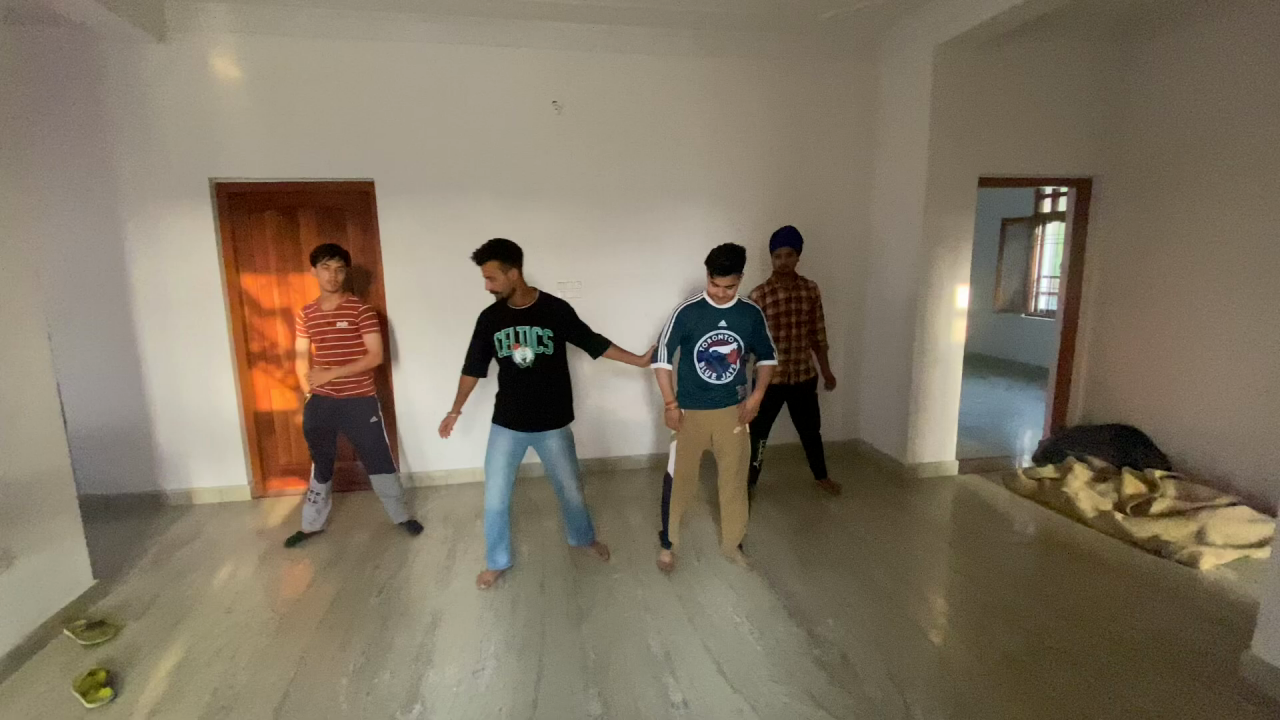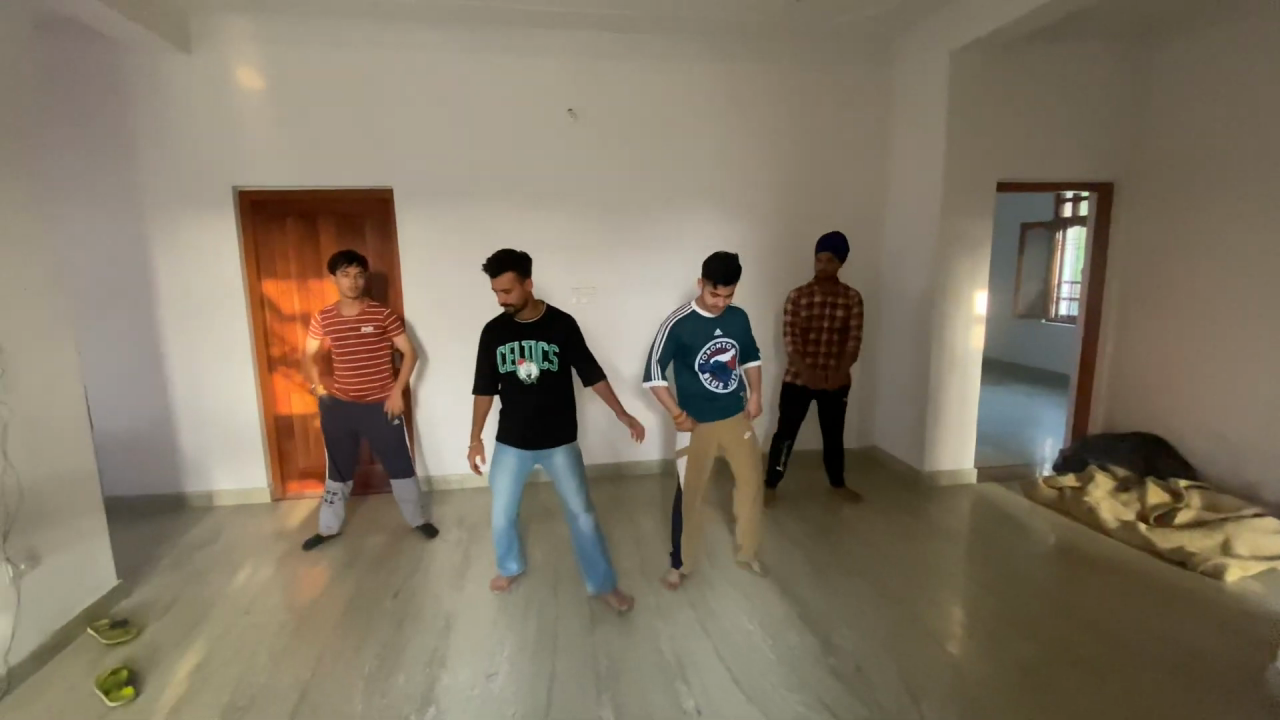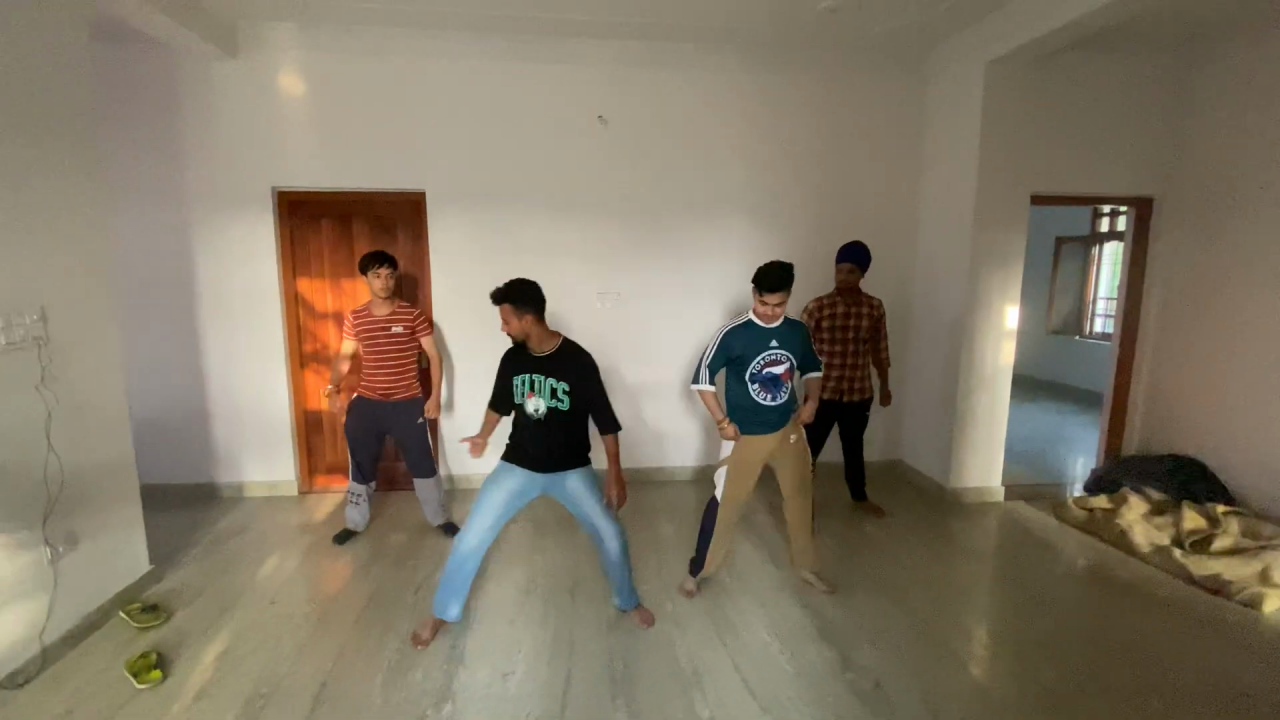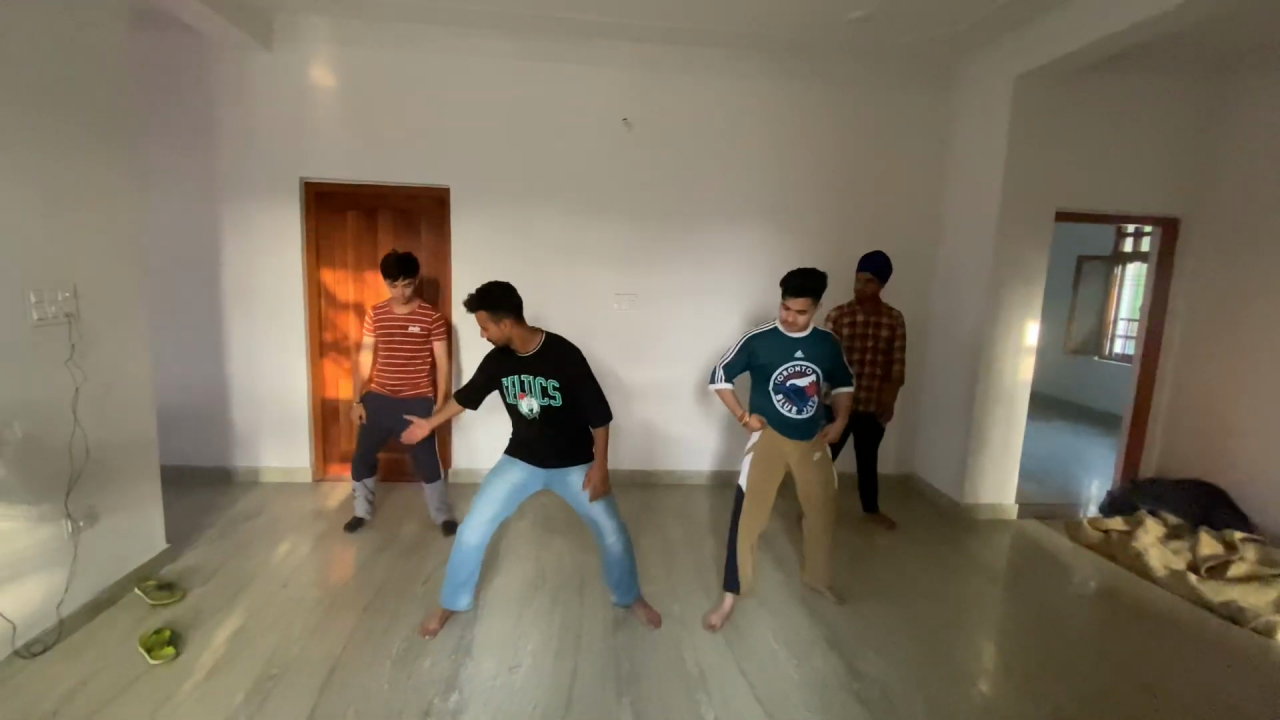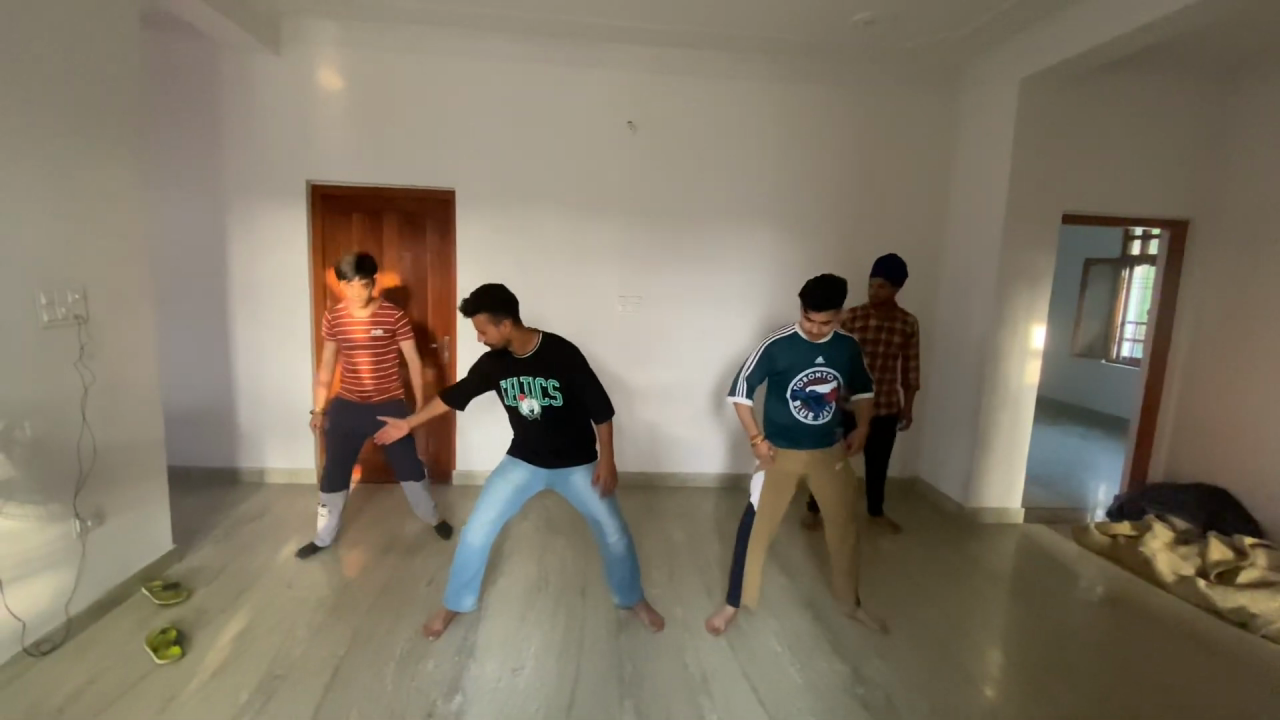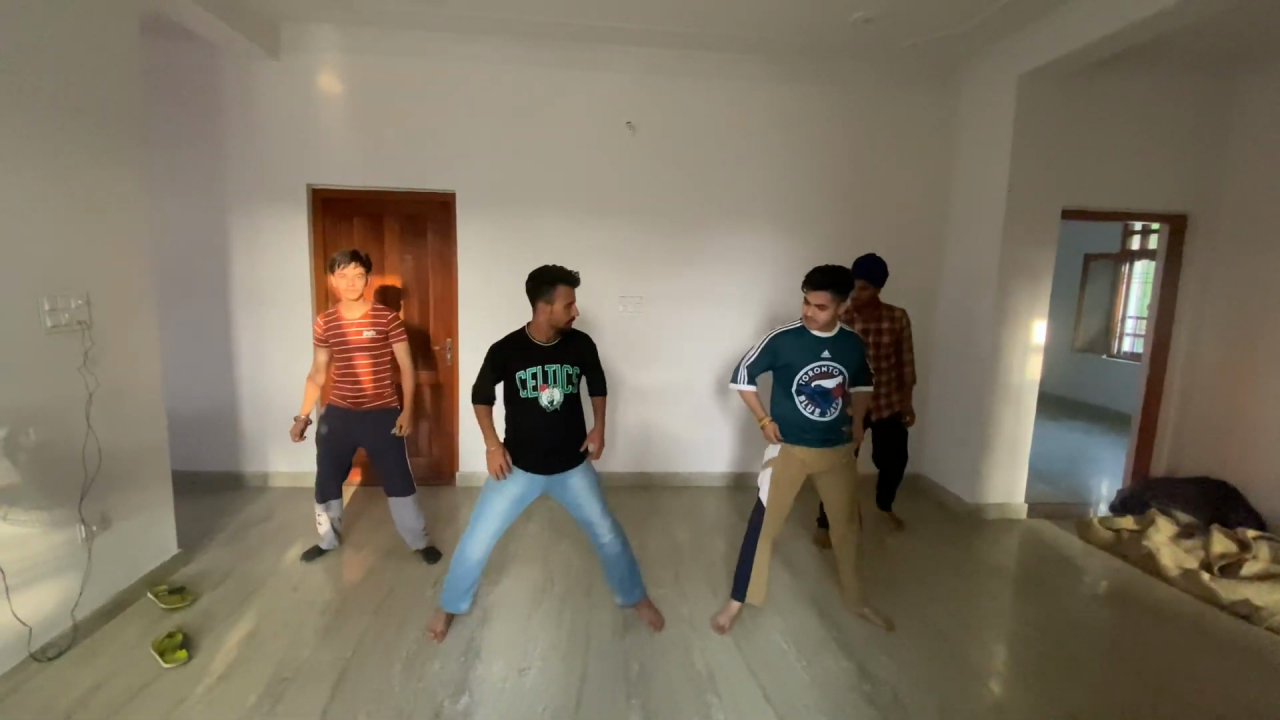
dt=0.5s
person 1, frame 1
left shoulder: (556, 310)
right shoulder: (489, 319)
left elbow: (593, 343)
right elbow: (473, 368)
left wrist: (638, 360)
right wrist: (456, 410)
left hip: (552, 422)
right hip: (507, 423)
left knee: (570, 488)
right knee: (496, 497)
left ankle: (583, 537)
right ankle: (497, 562)
person 1, frame 2
left shoulder: (562, 325)
right shoulder: (493, 331)
left elbow: (591, 374)
right elbow: (484, 389)
left wrist: (622, 414)
right wrist: (475, 437)
left hip: (559, 441)
right hip: (511, 441)
left knee: (581, 513)
right knee: (501, 515)
left ankle: (604, 585)
right ankle: (510, 567)
person 1, frame 3
left shoulder: (577, 361)
right shoulder: (512, 359)
left elbow: (606, 421)
left wrist: (615, 474)
right wrist: (485, 433)
left hip: (570, 469)
right hip: (518, 466)
left knee: (610, 534)
right knee: (472, 536)
left ankle: (628, 602)
right ankle: (443, 613)
person 1, frame 4
left shoulder: (564, 355)
right shoulder: (497, 360)
left elbow: (598, 414)
right elbow: (468, 395)
left wrist: (600, 466)
right wrist: (430, 424)
left hip: (572, 463)
right hip: (521, 460)
left knee: (611, 531)
right knee: (473, 529)
left ankle: (630, 598)
right ankle: (451, 604)
person 1, frame 5
left shoulder: (563, 353)
right shoulder: (491, 363)
left elbow: (601, 408)
right elbow: (454, 396)
left wrist: (606, 460)
right wrist: (408, 423)
left hip: (576, 463)
right hip: (523, 460)
left knee: (613, 532)
right knee: (477, 530)
left ankle: (633, 599)
right ankle: (453, 605)
person 1, frame 6
left shoulder: (580, 345)
right shoulder: (505, 351)
left elbow: (597, 384)
right elbow: (481, 397)
left wrist: (599, 428)
right wrist: (492, 445)
left hip: (572, 464)
right hip: (518, 465)
left knee: (607, 534)
right knee: (477, 539)
left ankle: (635, 598)
right ankle: (451, 607)
person 2, frame 1
left shoulder: (751, 314)
right shoulder: (687, 311)
left elbow: (768, 357)
right elbow: (662, 357)
left wrist: (756, 395)
right wrist: (670, 403)
left hip: (733, 409)
right hip: (690, 411)
left knee: (735, 478)
right knee: (680, 477)
left ankle: (732, 544)
right ankle: (669, 543)
person 2, frame 2
left shoulder: (739, 318)
right shoulder: (677, 324)
left elbow: (751, 357)
right elbow: (654, 373)
left wrist: (755, 395)
right wrist: (677, 414)
left hip: (738, 417)
right hip: (697, 423)
left knee: (751, 482)
right knee: (690, 493)
left ankle: (747, 552)
right ankle: (680, 562)
person 2, frame 3
left shoulder: (799, 331)
right shoulder: (734, 333)
left elbow: (812, 369)
right elbow: (702, 377)
left wrist: (812, 402)
right wrist: (721, 421)
left hip: (788, 430)
right hip: (745, 434)
left knee: (800, 497)
right knee: (725, 503)
left ankle: (806, 566)
right ankle: (697, 571)
person 2, frame 4
left shoulder: (827, 343)
right shoulder: (757, 340)
left elbow: (843, 384)
right elbow: (720, 377)
left wrist: (840, 420)
right wrist: (743, 416)
left hip: (813, 440)
right hip: (769, 437)
left knee: (821, 512)
right knee: (748, 513)
left ankle: (817, 578)
right ankle: (730, 597)
person 2, frame 5
left shoulder: (848, 347)
right shoulder: (777, 345)
left elbow: (862, 390)
right elbow: (740, 389)
left wrist: (862, 428)
right wrist: (756, 438)
left hip: (829, 451)
right hip: (781, 450)
left knee: (844, 525)
right knee: (756, 524)
left ankle: (850, 602)
right ankle: (732, 604)
person 2, frame 6
left shoulder: (853, 344)
right shoulder: (782, 339)
left elbow: (863, 383)
right elbow: (742, 376)
left wrist: (858, 419)
right wrist: (765, 420)
left hip: (837, 449)
right hip: (788, 448)
left knee: (848, 523)
right knee: (764, 522)
left ankle: (856, 599)
right ankle: (737, 601)
person 3, frame 1
left shoulder: (361, 310)
right shoulder: (306, 314)
left elbow: (376, 355)
right elbow: (301, 357)
left wrist: (332, 373)
right wrist: (308, 393)
left hip: (359, 401)
right hip: (321, 402)
left knee: (380, 462)
right knee: (320, 465)
left ankle: (401, 516)
right ankle: (312, 524)
person 3, frame 2
left shoulder: (383, 314)
right shoulder: (323, 318)
left elbow: (410, 353)
right elbow: (308, 355)
left wrist: (397, 392)
right wrist: (317, 388)
left hip: (381, 405)
right hip: (341, 406)
left knee: (400, 466)
right knee: (338, 470)
left ankle: (417, 519)
right ankle: (328, 528)
person 3, frame 3
left shoulder: (413, 315)
right shoulder: (355, 318)
left elbow: (434, 356)
right elbow: (344, 357)
left wrist: (434, 397)
right wrist: (334, 387)
left hip: (407, 404)
right hip: (366, 404)
left knee: (423, 464)
right knee: (361, 467)
left ankle: (440, 518)
right ankle: (355, 523)
person 3, frame 4
left shoulder: (431, 317)
right shoulder: (375, 314)
left elbow: (442, 362)
right elbow: (364, 357)
left wrist: (440, 403)
right wrist: (357, 399)
left hip: (417, 403)
right hip: (378, 400)
left knee: (427, 465)
right knee: (361, 461)
left ankle: (443, 516)
right ankle: (363, 512)
person 3, frame 5
left shoulder: (394, 316)
right shoulder: (333, 318)
left elbow: (413, 361)
right elbow: (326, 364)
left wrist: (421, 404)
right wrist: (319, 408)
left hip: (389, 406)
right hip: (345, 407)
left knee: (409, 467)
right knee: (333, 474)
left ankle: (433, 518)
right ankle: (324, 537)
person 3, frame 6
left shoulder: (387, 318)
right shoulder: (324, 322)
left elbow: (406, 366)
right elbow: (318, 373)
left wrist: (407, 410)
right wrist: (303, 416)
left hip: (383, 414)
right hip: (338, 414)
left knee: (399, 481)
right knee: (327, 481)
left ankle: (420, 541)
right ankle: (328, 539)
person 4, frame 1
left shoulder: (811, 289)
right shoulder: (759, 295)
left elbow: (818, 332)
left wrist: (826, 368)
left hip: (804, 374)
right hip: (770, 377)
left knee: (810, 428)
right knee: (759, 430)
left ankle: (821, 476)
right ankle: (749, 481)
person 4, frame 2
left shoulder: (852, 298)
right shoulder: (797, 296)
left elbow: (854, 341)
right elbow: (791, 340)
left wrist: (840, 372)
right wrist: (806, 371)
left hip: (835, 380)
right hip: (797, 378)
left knee: (833, 434)
right knee: (785, 432)
left ankle: (838, 483)
right ankle: (770, 485)
person 4, frame 3
left shoulder: (875, 308)
right shoulder: (818, 306)
left elbow: (880, 349)
left wrist: (884, 385)
left hip: (859, 392)
right hip: (823, 392)
left knee: (854, 447)
right knee: (809, 447)
left ankle: (860, 497)
person 4, frame 4
left shoulder: (894, 319)
right shoulder: (838, 315)
left elbow: (897, 364)
left wrist: (889, 400)
left hip: (873, 403)
left knee: (868, 458)
left ankle: (871, 509)
person 4, frame 5
left shoulder: (908, 323)
right shoulder: (850, 318)
left elbow: (910, 368)
left wrist: (908, 407)
left hip: (886, 407)
left knee: (878, 463)
left ankle: (876, 512)
right ankle: (814, 509)
person 4, frame 6
left shoulder: (898, 318)
left elbow: (906, 362)
left wrist: (908, 402)
left hip: (889, 405)
left knee: (895, 462)
left ankle: (885, 505)
right ankle: (825, 524)
